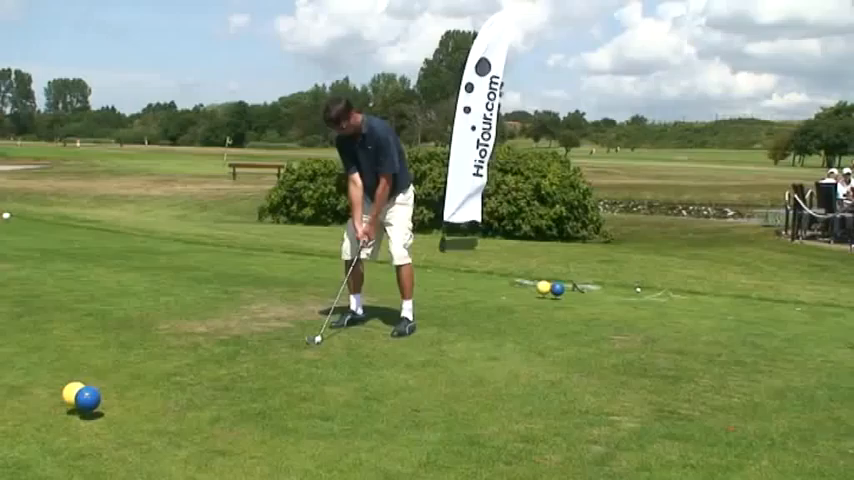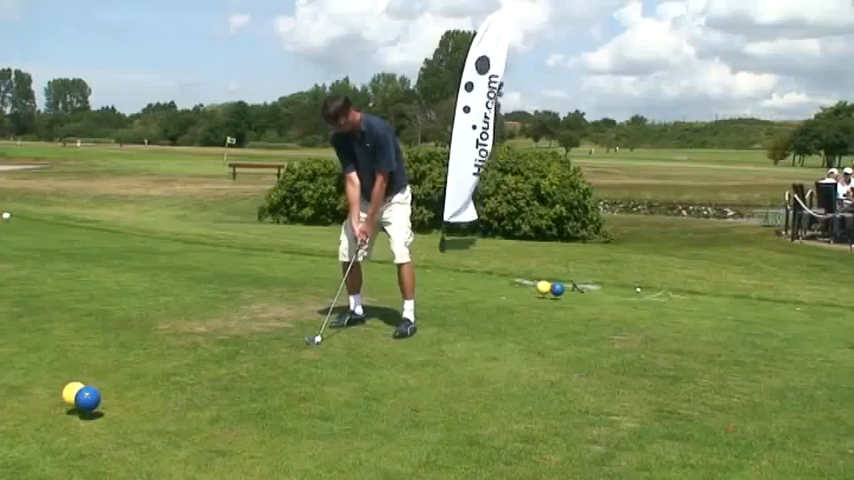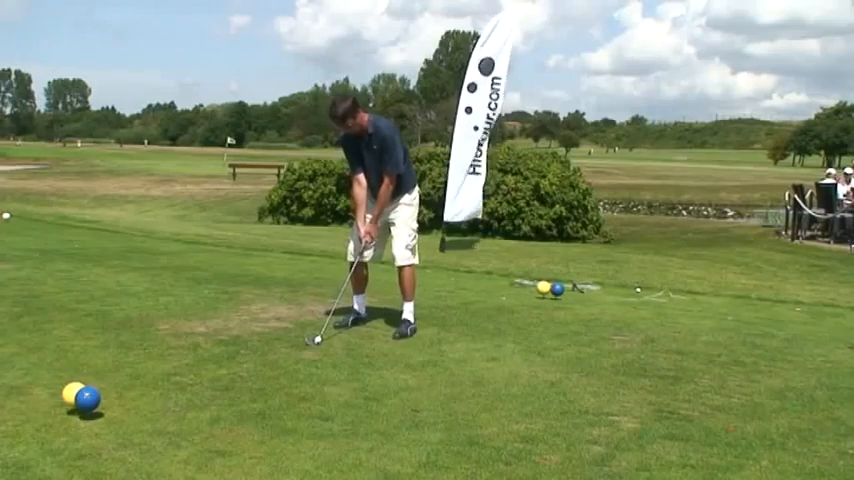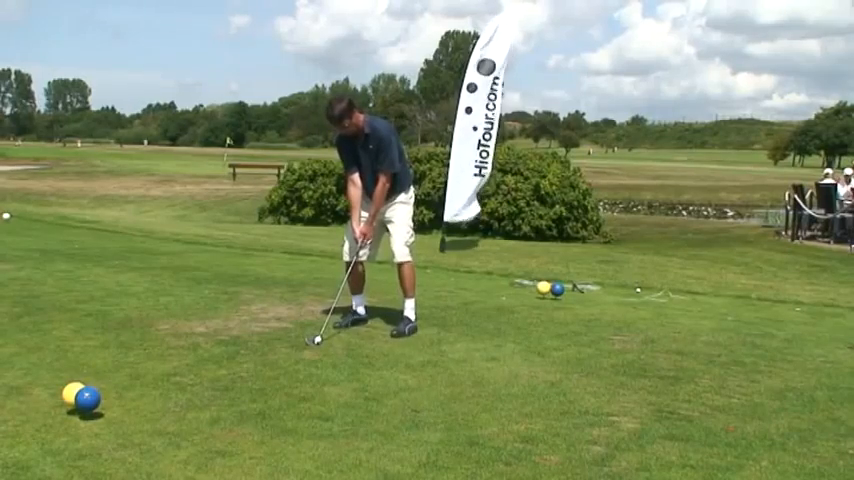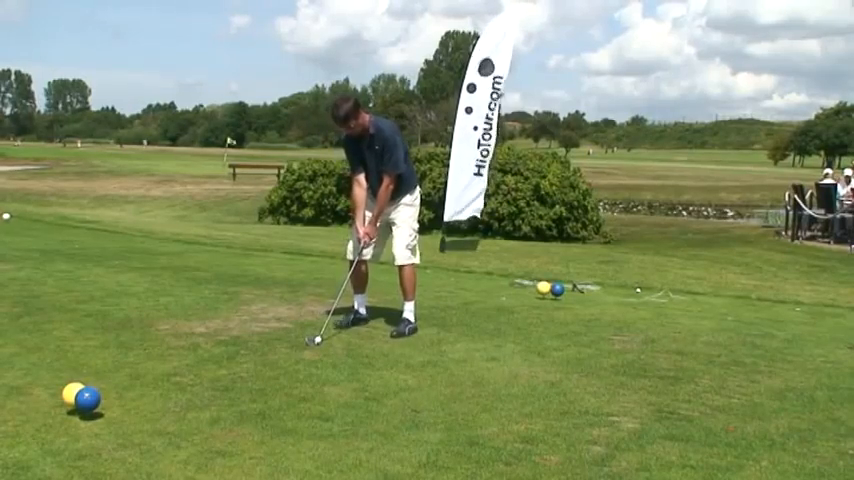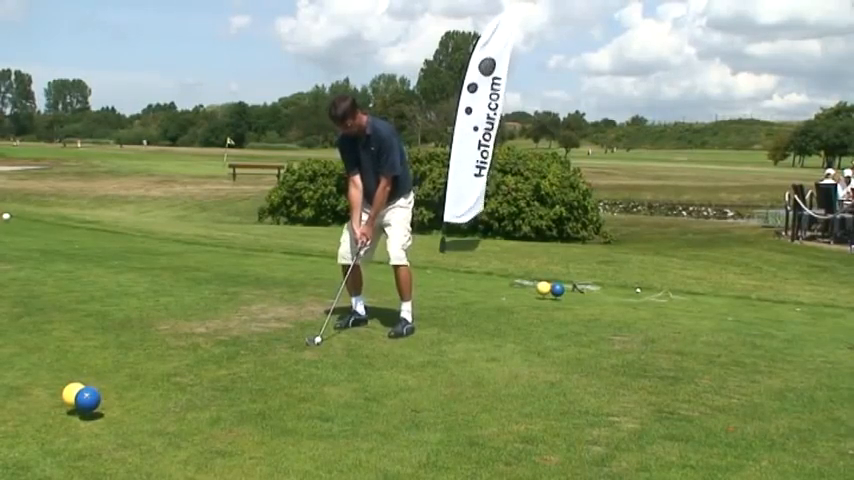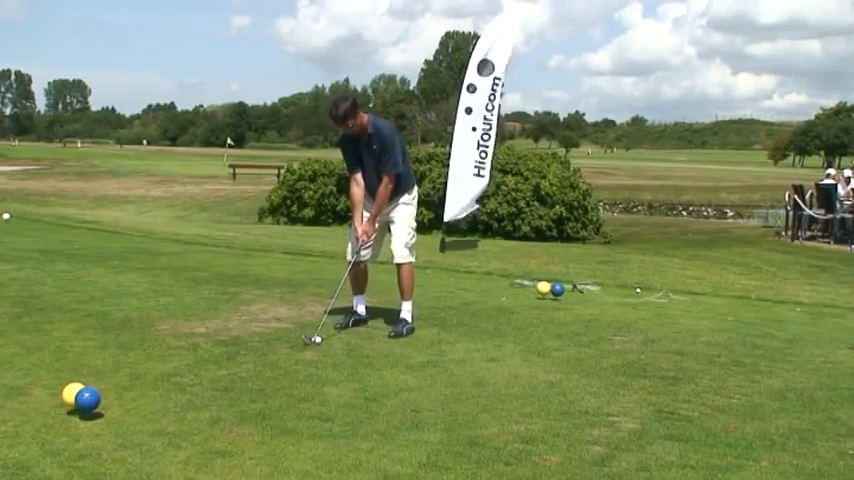
dt=0.4s
person 1, frame 1
left shoulder: (381, 132)
right shoulder: (343, 141)
left elbow: (386, 182)
right elbow: (354, 181)
left wrist: (373, 223)
right wrist: (357, 222)
left hip: (397, 196)
right hip: (368, 197)
left knee: (400, 253)
right knee: (350, 252)
left ankle: (407, 316)
right ankle: (356, 310)
person 1, frame 2
left shoulder: (379, 130)
right shoulder: (339, 139)
left elbow: (381, 180)
right elbow: (351, 180)
left wrist: (369, 222)
right wrist: (354, 221)
left hip: (394, 197)
right hip: (364, 198)
left knee: (401, 252)
right knee: (348, 253)
left ankle: (408, 316)
right ankle: (355, 310)
person 1, frame 3
left shoulder: (386, 132)
right shoulder: (348, 140)
left elbow: (389, 182)
right elbow: (359, 182)
left wrist: (374, 222)
right wrist: (360, 222)
left hip: (402, 197)
right hip: (373, 197)
left knee: (403, 255)
right knee: (355, 253)
left ankle: (408, 317)
right ankle: (359, 310)
person 1, frame 4
left shoulder: (383, 131)
right shoulder: (343, 141)
left elbow: (384, 182)
right elbow: (353, 182)
left wrist: (370, 223)
right wrist: (355, 223)
left hip: (397, 197)
right hip: (368, 198)
left knee: (401, 251)
right knee: (352, 253)
left ankle: (409, 316)
right ankle: (358, 310)
person 1, frame 5
left shoulder: (388, 132)
right shoulder: (350, 140)
left elbow: (389, 183)
right elbow: (359, 182)
left wrist: (373, 223)
right wrist: (359, 223)
left hip: (403, 198)
right hip: (374, 198)
left knee: (403, 254)
right knee: (356, 252)
left ankle: (409, 317)
right ankle: (359, 310)
person 1, frame 6
left shoulder: (384, 133)
right shoulder: (345, 141)
left elbow: (386, 184)
right elbow: (354, 182)
left wrist: (370, 223)
right wrist: (356, 224)
left hip: (396, 201)
right hip: (366, 202)
left knee: (397, 254)
right knee: (346, 255)
left ankle: (406, 317)
right ankle: (358, 311)
person 1, frame 7
left shoulder: (386, 132)
right shoulder: (347, 140)
left elbow: (388, 182)
right elbow: (356, 181)
left wrist: (372, 222)
right wrist: (357, 222)
left hip: (400, 197)
right hip: (371, 198)
left knee: (401, 253)
right knee: (356, 254)
left ankle: (406, 317)
right ankle: (359, 310)
